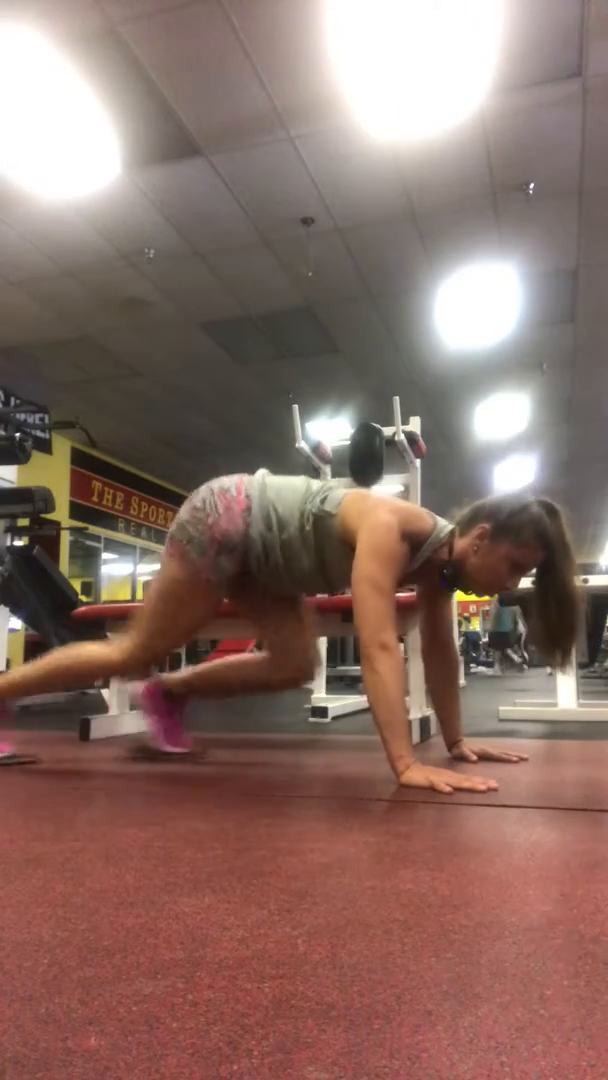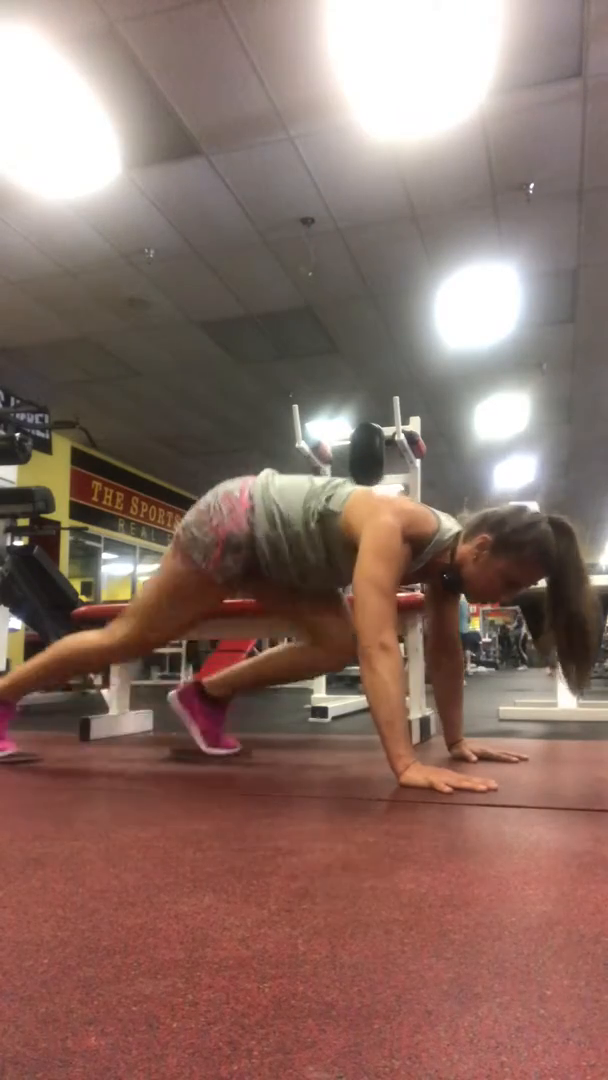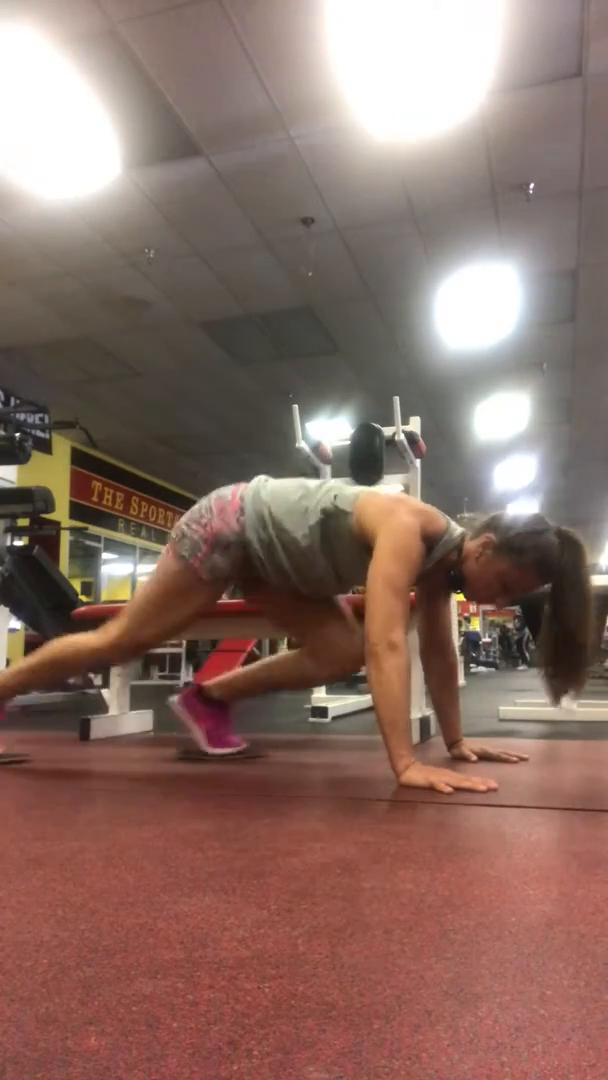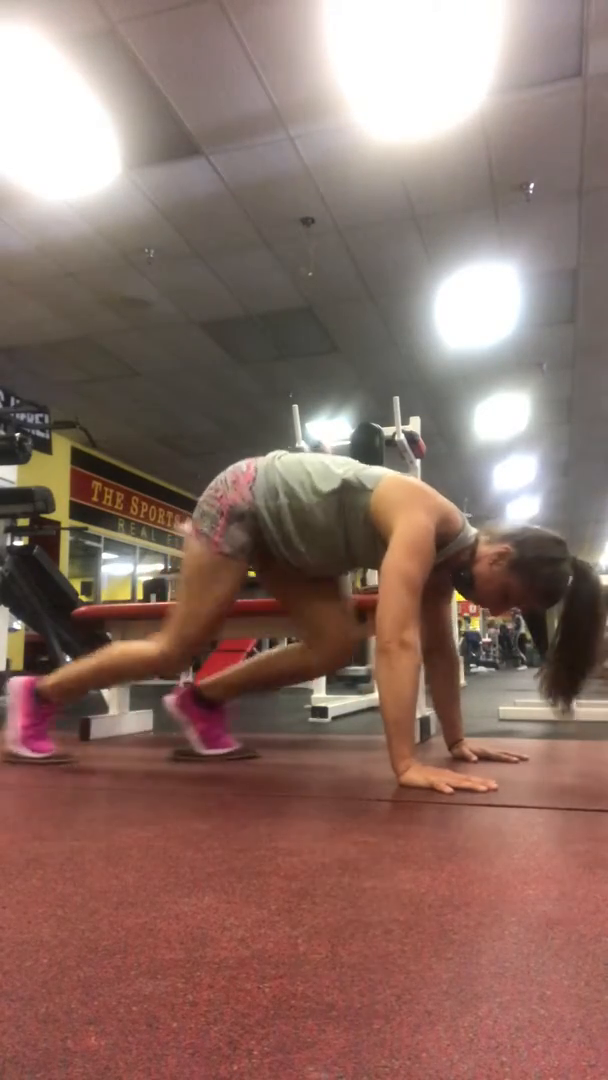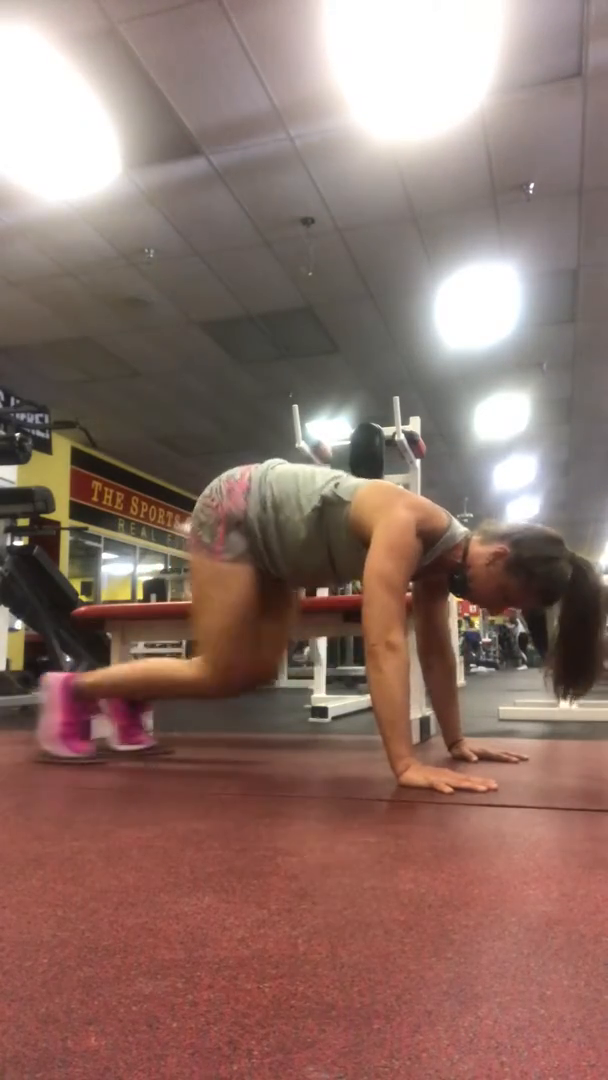
dt=1s
person 1, frame 1
left shoulder: (436, 559)
right shoulder: (390, 531)
left elbow: (440, 652)
right elbow: (379, 647)
left wrist: (456, 741)
right wrist: (407, 764)
left hip: (257, 545)
right hip: (225, 521)
left knee: (294, 666)
right knee: (132, 655)
left ankle: (166, 697)
person 1, frame 2
left shoulder: (446, 552)
right shoulder: (393, 530)
left elbow: (445, 652)
right elbow: (380, 647)
left wrist: (456, 741)
right wrist: (406, 764)
left hip: (270, 544)
right hip: (232, 523)
left knee: (338, 644)
right knee: (127, 639)
left ankle: (206, 695)
person 1, frame 3
left shoulder: (440, 557)
right shoulder: (408, 531)
left elbow: (438, 652)
right elbow: (386, 647)
left wrist: (456, 742)
right wrist: (406, 765)
left hip: (266, 544)
right hip: (226, 526)
left knee: (337, 656)
right knee: (118, 641)
left ankle: (208, 698)
person 1, frame 4
left shoulder: (451, 552)
right shoulder: (423, 532)
left elbow: (439, 647)
right elbow: (402, 641)
left wrist: (456, 742)
right wrist: (405, 766)
left hip: (282, 528)
right hip: (245, 503)
left knee: (335, 647)
right knee: (176, 647)
left ankle: (203, 699)
person 1, frame 5
left shoulder: (442, 556)
right shoulder: (405, 527)
left elbow: (435, 649)
right elbow: (385, 644)
left wrist: (455, 742)
right wrist: (405, 765)
left hip: (268, 535)
right hip: (234, 507)
left knee: (249, 671)
right knee: (216, 674)
left ankle: (90, 691)
right ankle: (74, 688)
